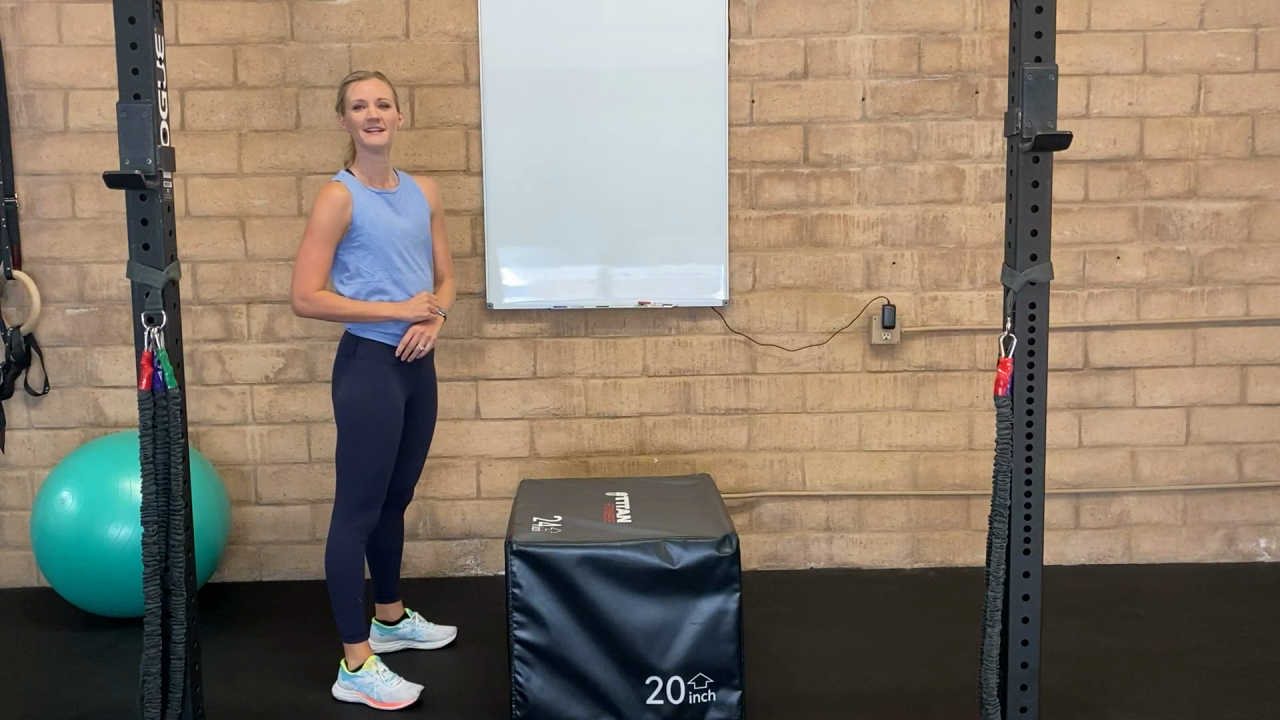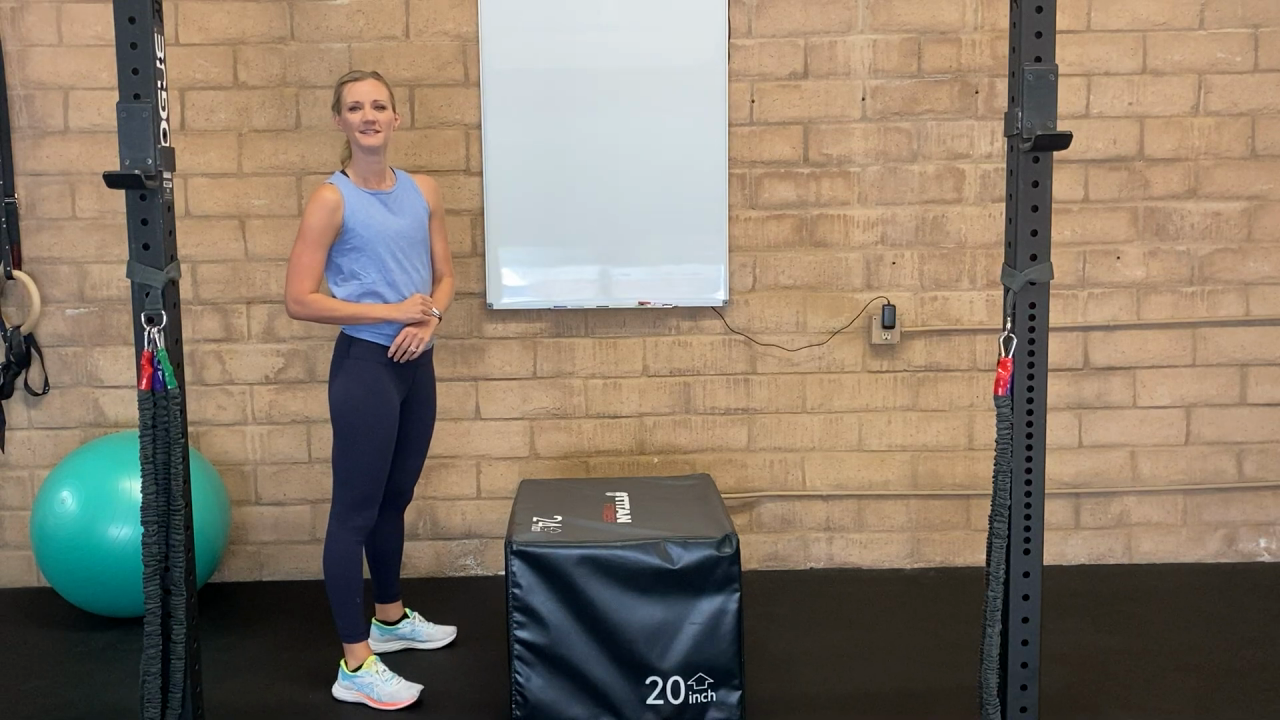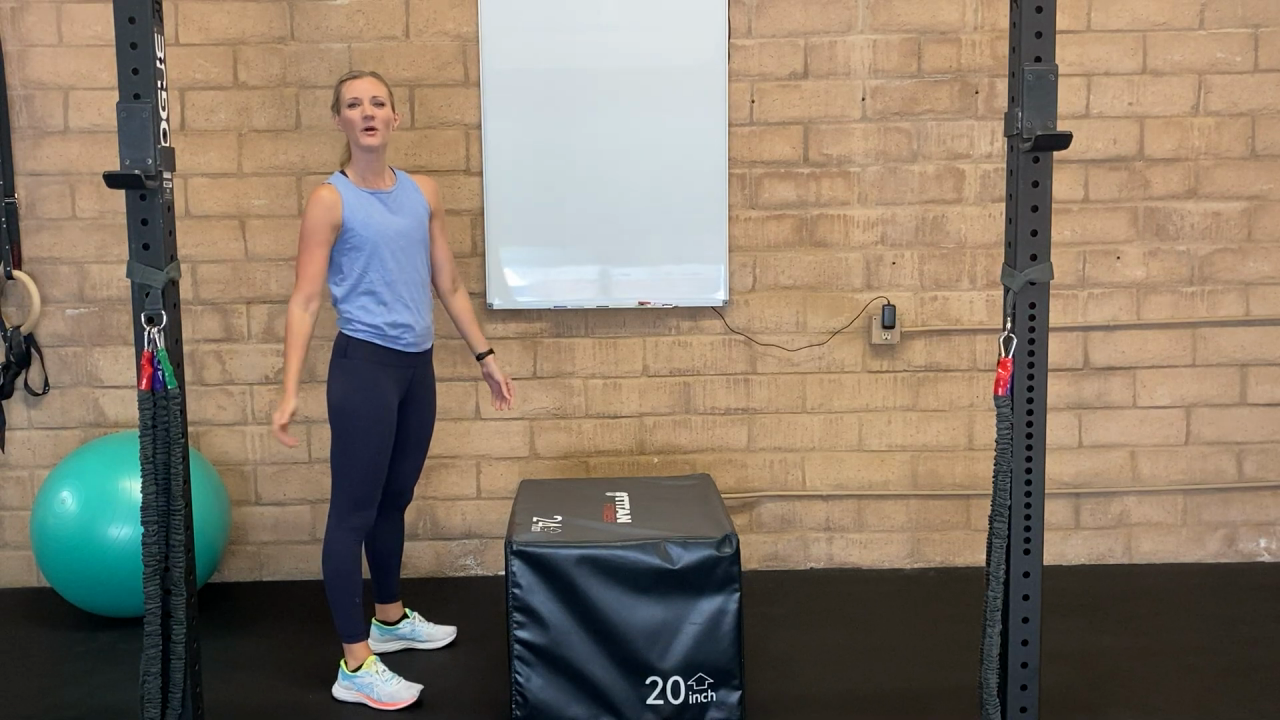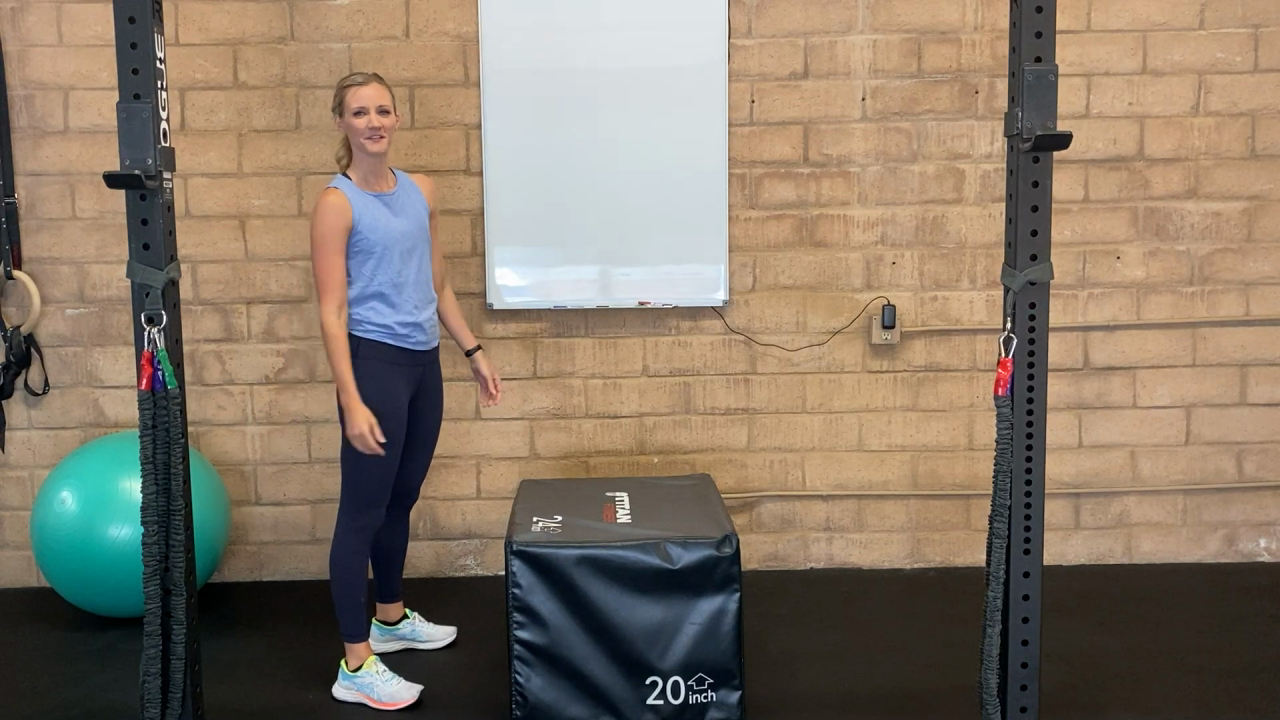
dt=1s
person 1, frame 1
left shoulder: (423, 191)
right shoulder: (338, 198)
left elbow: (443, 277)
right elbow: (305, 297)
left wrist: (433, 319)
right wrist: (397, 310)
left hip: (417, 366)
right hip: (368, 366)
left knee: (395, 500)
right knee: (357, 509)
left ankle: (391, 619)
right ankle: (355, 667)
person 1, frame 2
left shoulder: (422, 191)
right shoulder: (331, 199)
left elbow: (443, 277)
right elbow: (299, 300)
left wrist: (429, 320)
right wrist: (391, 311)
left hip: (416, 365)
right hip: (364, 366)
left knee: (394, 500)
right knee: (355, 510)
left ankle: (392, 618)
right ankle: (356, 666)
person 1, frame 3
left shoulder: (424, 192)
right shoulder: (330, 200)
left elbow: (448, 284)
right elbow: (304, 300)
left wrist: (484, 354)
right wrist: (290, 392)
left hip: (416, 365)
right hip: (364, 366)
left knee: (394, 500)
right knee: (354, 510)
left ankle: (391, 617)
right ankle: (355, 666)
person 1, frame 4
left shoulder: (421, 191)
right shoulder: (336, 204)
right elbow: (332, 312)
left wrist: (473, 351)
right wrist: (351, 403)
left hip: (424, 364)
right hip: (375, 366)
left knee: (400, 500)
right knee: (362, 509)
left ankle: (391, 618)
right ankle: (355, 666)
